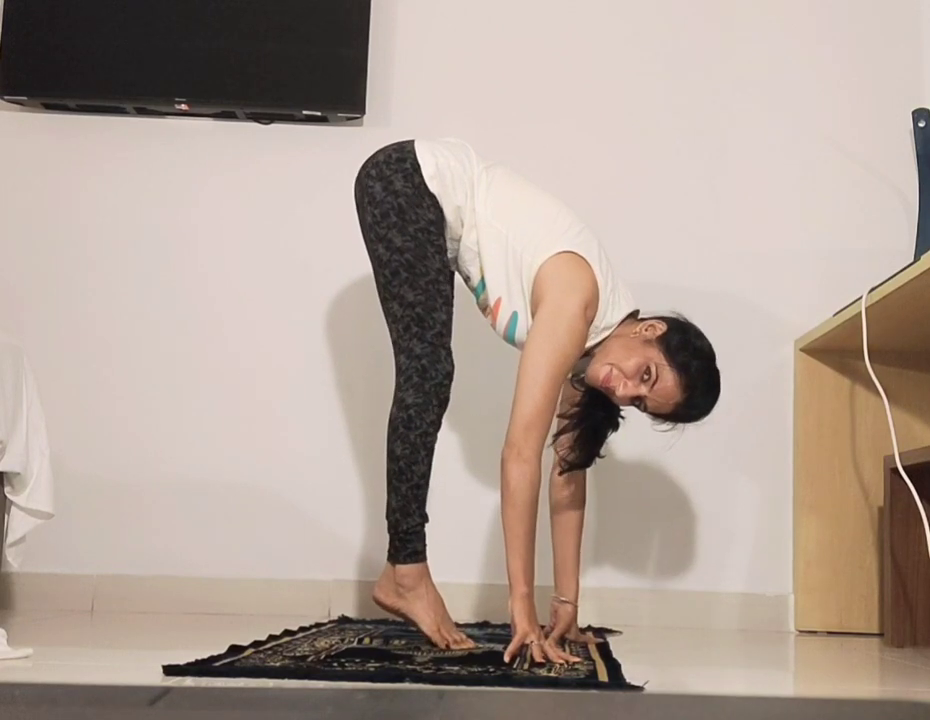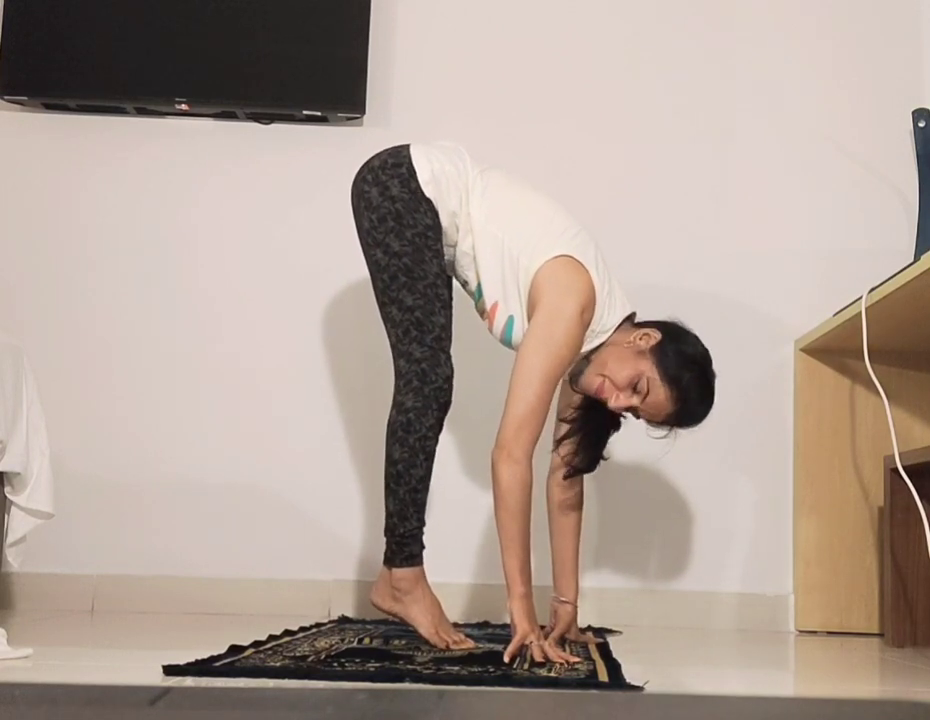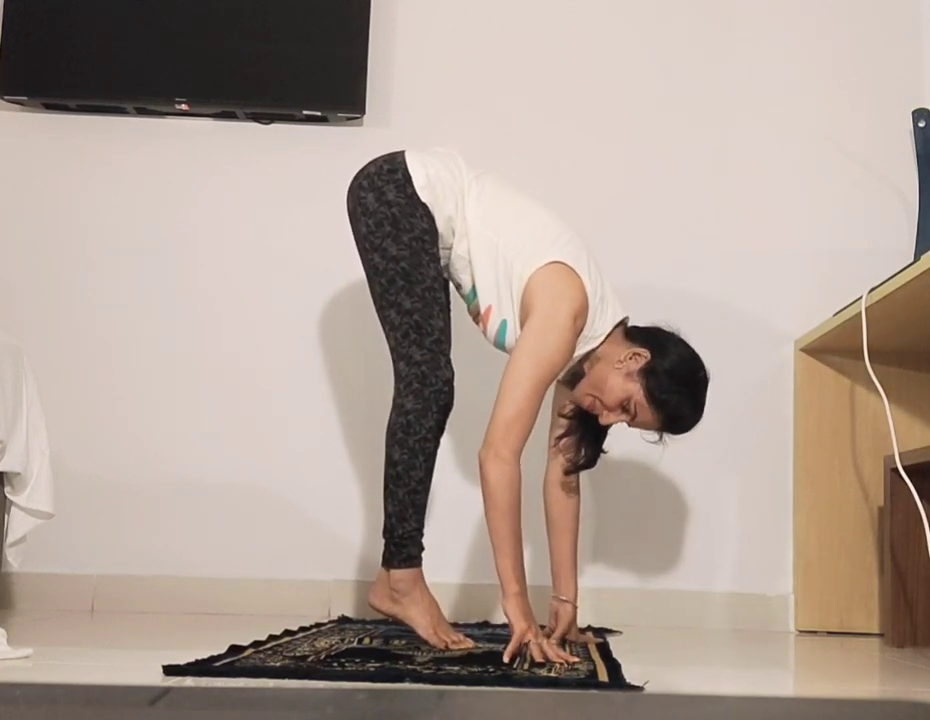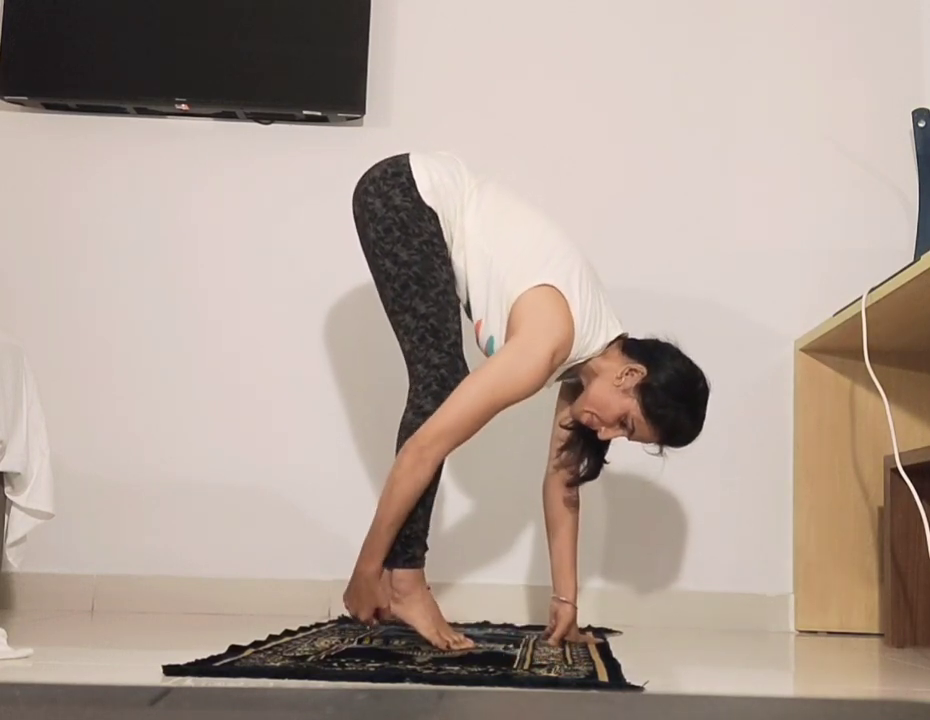
dt=1s
person 1, frame 1
left shoulder: (589, 336)
right shoulder: (577, 299)
left elbow: (568, 467)
right elbow: (521, 453)
left wrist: (566, 601)
right wrist: (522, 603)
left hip: (434, 203)
right hip: (407, 181)
left knee: (430, 382)
right knee: (426, 377)
left ankle: (403, 571)
right ankle: (405, 573)
person 1, frame 2
left shoulder: (590, 340)
right shoulder: (575, 306)
left elbow: (566, 470)
right elbow: (511, 454)
left wrist: (566, 602)
right wrist: (521, 606)
left hip: (431, 209)
right hip: (403, 186)
left knee: (431, 386)
right knee: (427, 382)
left ankle: (399, 572)
right ankle: (401, 577)
person 1, frame 3
left shoulder: (586, 344)
right shoulder: (568, 315)
left elbow: (563, 471)
right elbow: (498, 454)
left wrist: (566, 598)
right wrist: (517, 603)
left hip: (425, 209)
right hip: (398, 192)
left knee: (431, 388)
right knee: (428, 385)
left ankle: (397, 574)
right ankle: (400, 579)
person 1, frame 4
left shoulder: (586, 354)
right shoulder: (551, 341)
left elbow: (561, 477)
right elbow: (422, 449)
left wrist: (565, 598)
right wrist: (367, 570)
left hip: (439, 203)
right hip: (402, 192)
left knee: (443, 385)
right knee: (441, 379)
left ankle: (400, 576)
right ankle: (403, 580)
